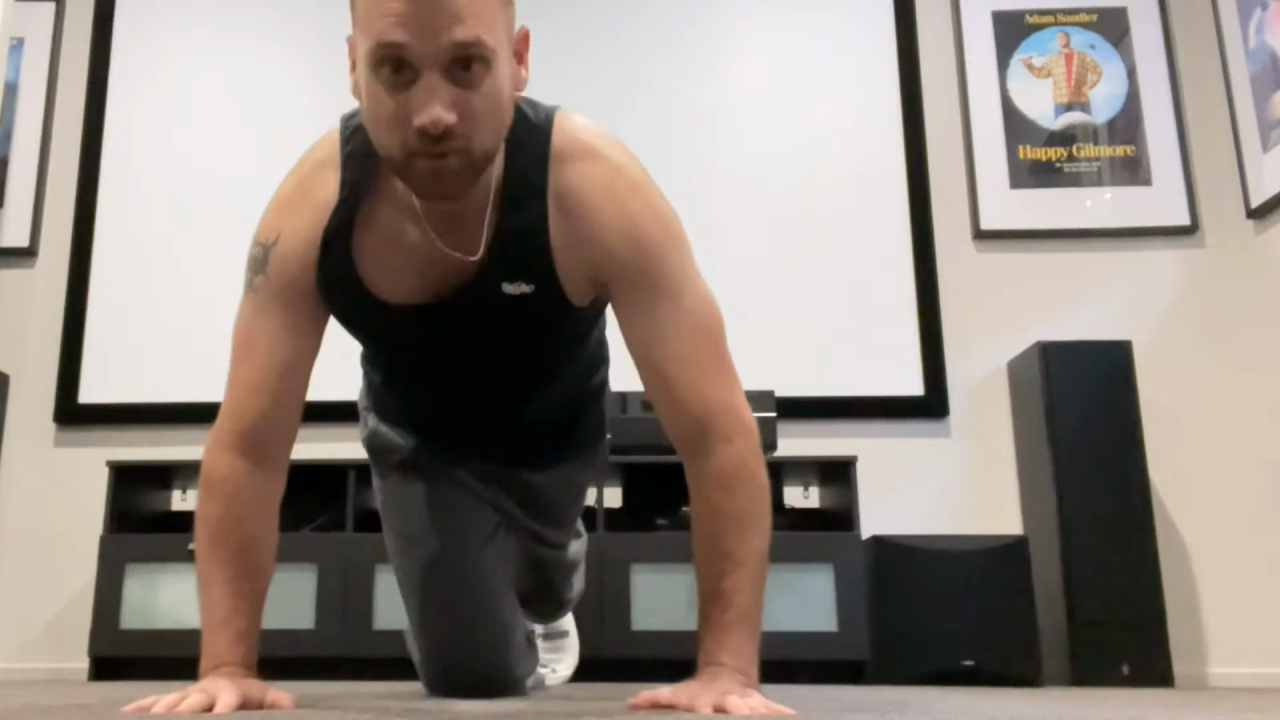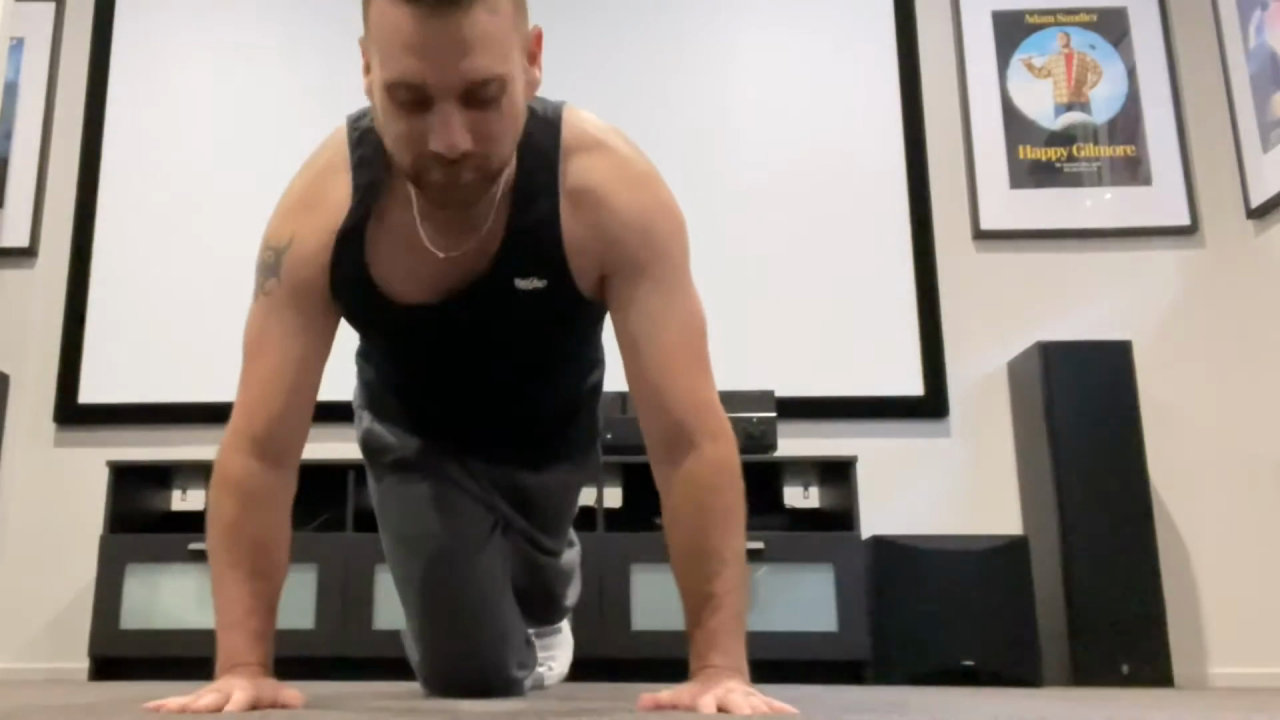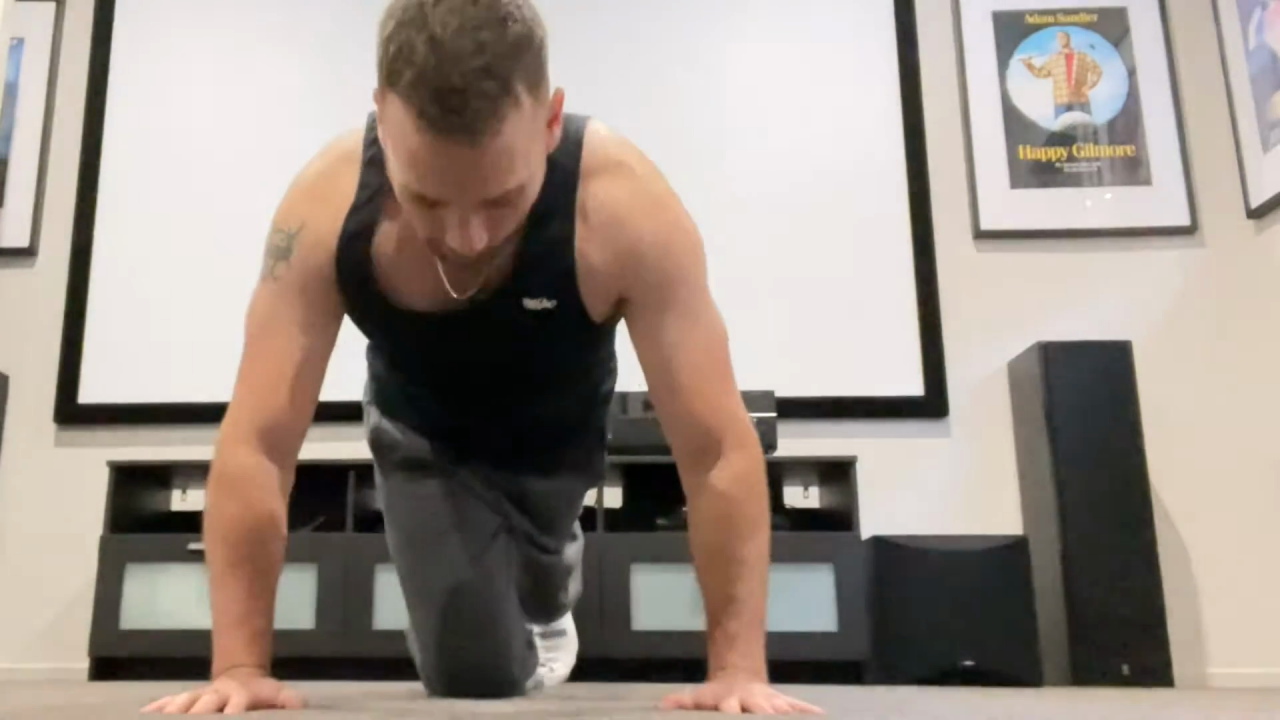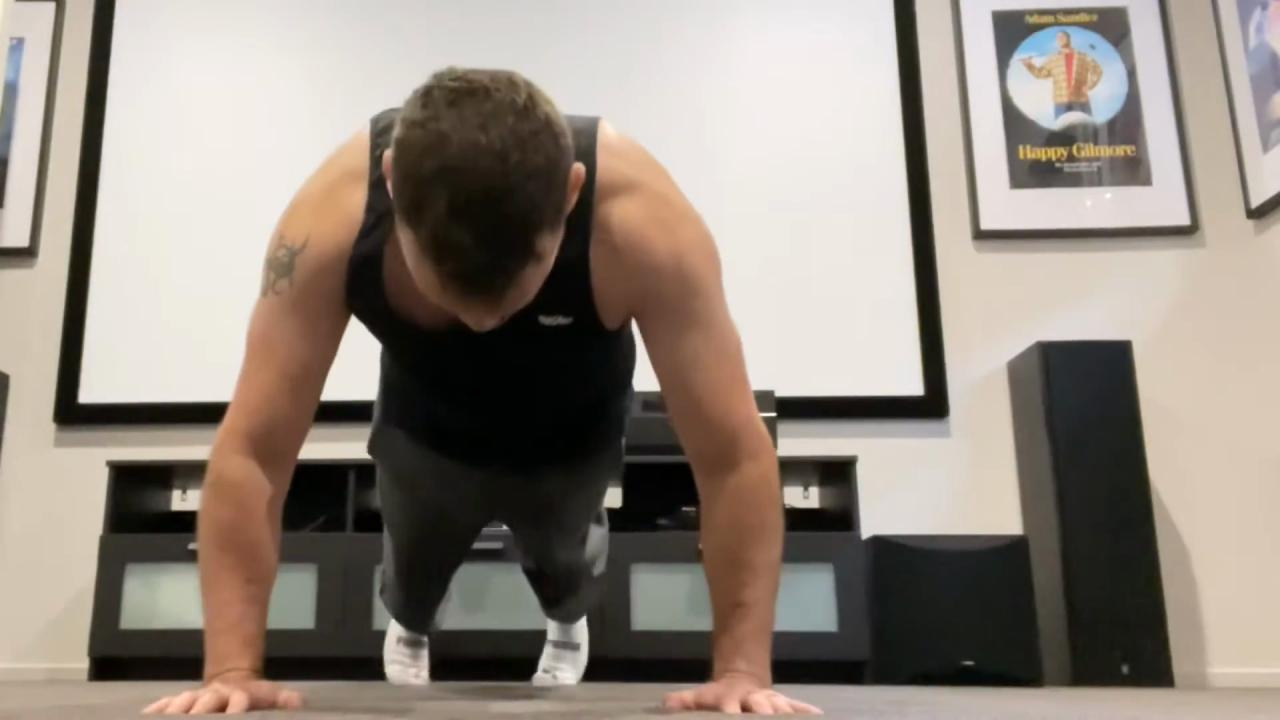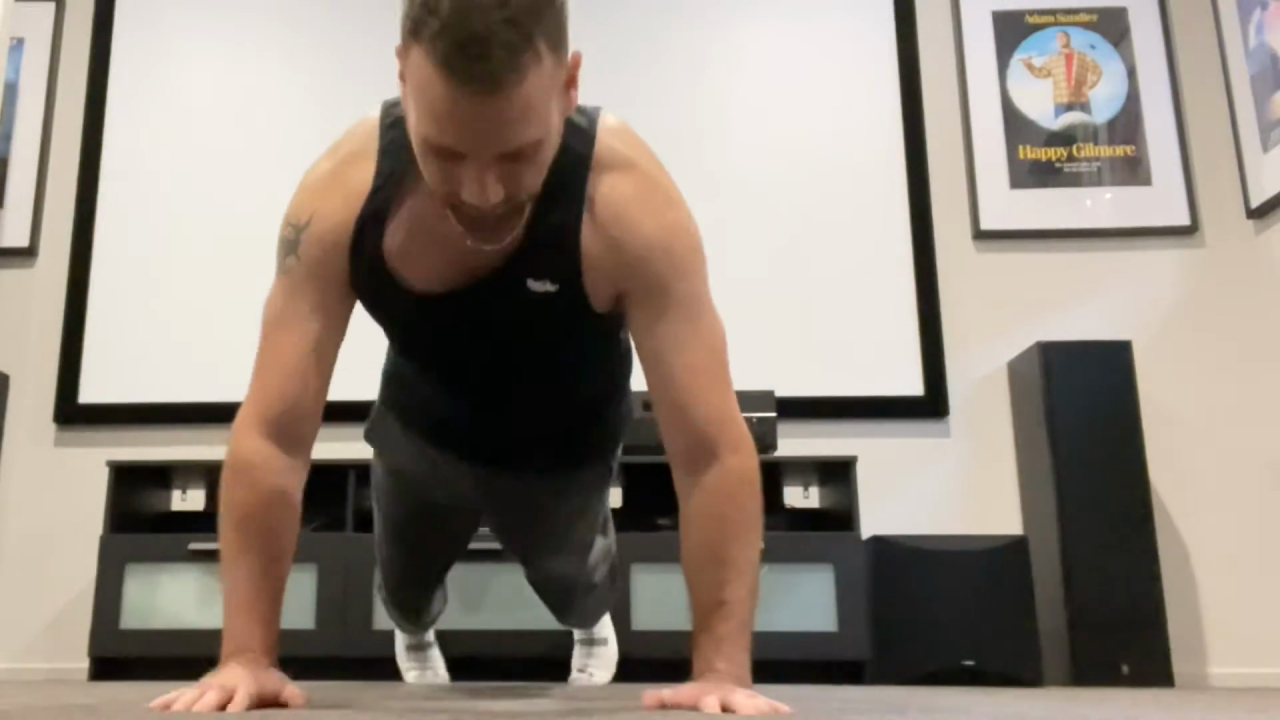
dt=1s
person 1, frame 1
left shoulder: (597, 188)
right shoulder: (311, 206)
left elbow: (716, 435)
right elbow: (246, 449)
left hip: (556, 426)
right hip: (417, 431)
left knee: (540, 589)
left ankle: (549, 615)
right ankle: (518, 650)
person 1, frame 2
left shoulder: (609, 185)
right shoulder: (320, 206)
left elbow: (689, 438)
right elbow: (259, 452)
left hip: (552, 425)
right hip: (413, 429)
left knee: (538, 590)
left ankle: (546, 616)
right ankle: (525, 647)
person 1, frame 3
left shoulder: (625, 207)
right shoulder: (328, 204)
left elbow: (718, 450)
right elbow: (254, 443)
left hip: (559, 432)
right hip: (421, 435)
left knee: (540, 573)
left ankle: (548, 617)
right ankle: (514, 655)
person 1, frame 4
left shoulder: (641, 220)
right shoulder: (334, 213)
left elbow: (735, 455)
right elbow: (251, 452)
left hip: (573, 436)
right hip: (422, 430)
left knee: (565, 559)
right knee: (413, 567)
left ankle: (565, 621)
right ankle: (409, 628)
person 1, frame 5
left shoulder: (629, 200)
right shoulder: (343, 187)
left elbow: (714, 451)
right elbow: (272, 435)
right wrist: (247, 655)
left hip: (568, 442)
right hip: (423, 429)
left knee: (571, 577)
right knee: (407, 581)
left ankle: (590, 626)
right ankle: (414, 633)
